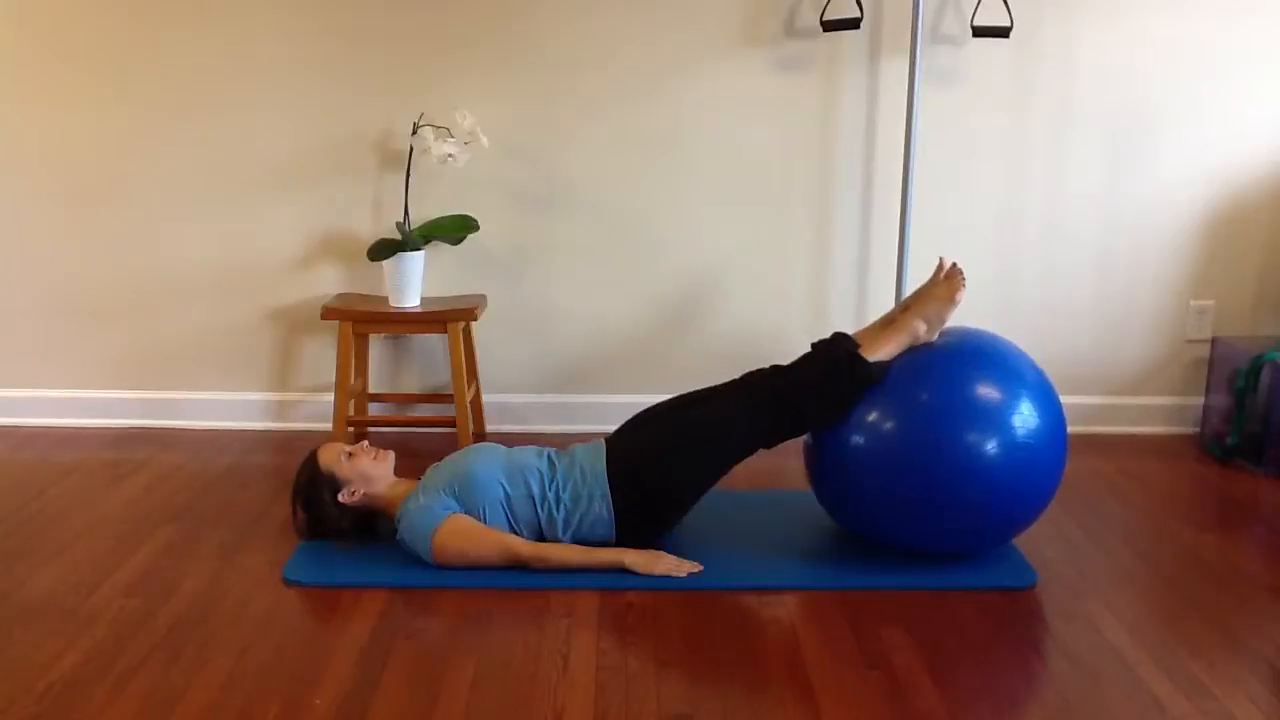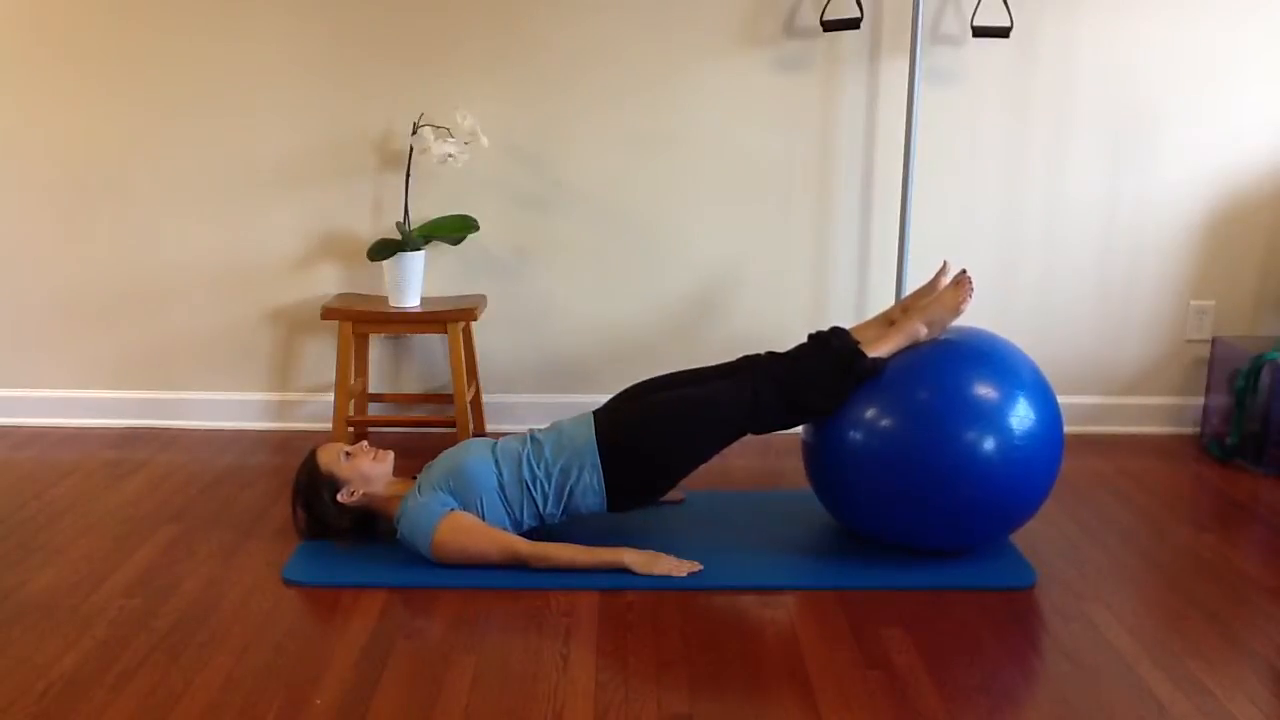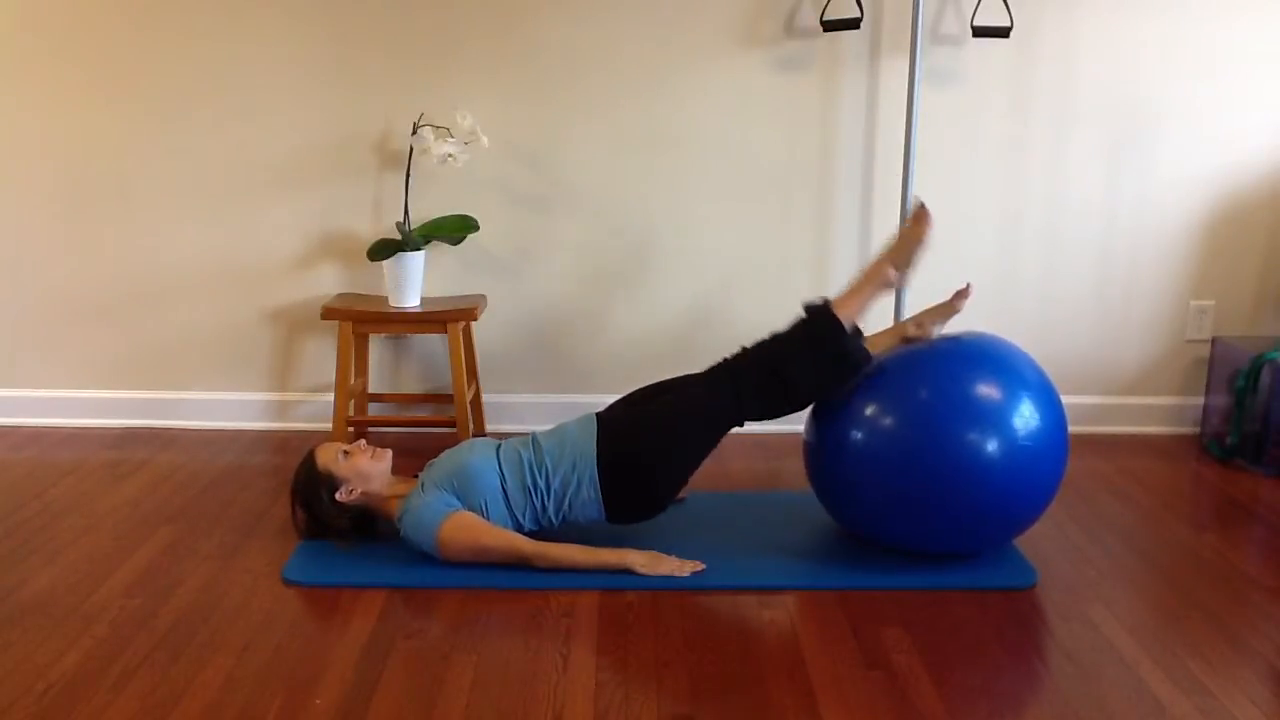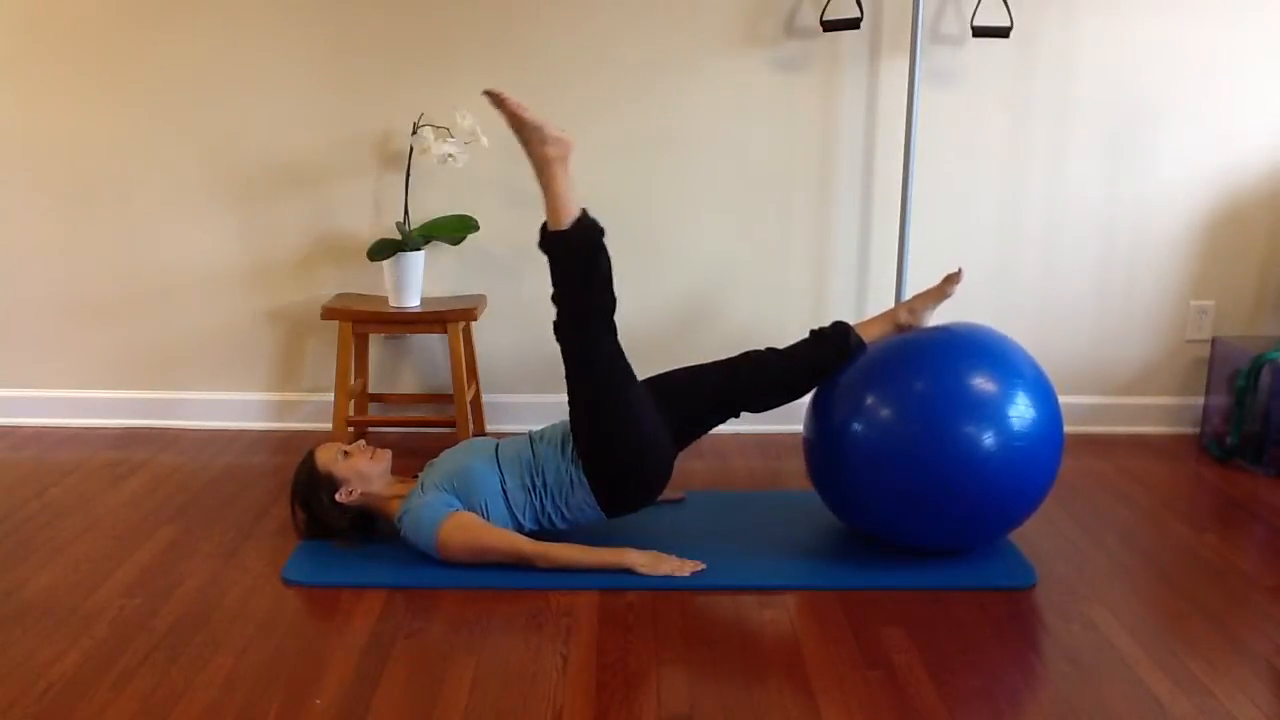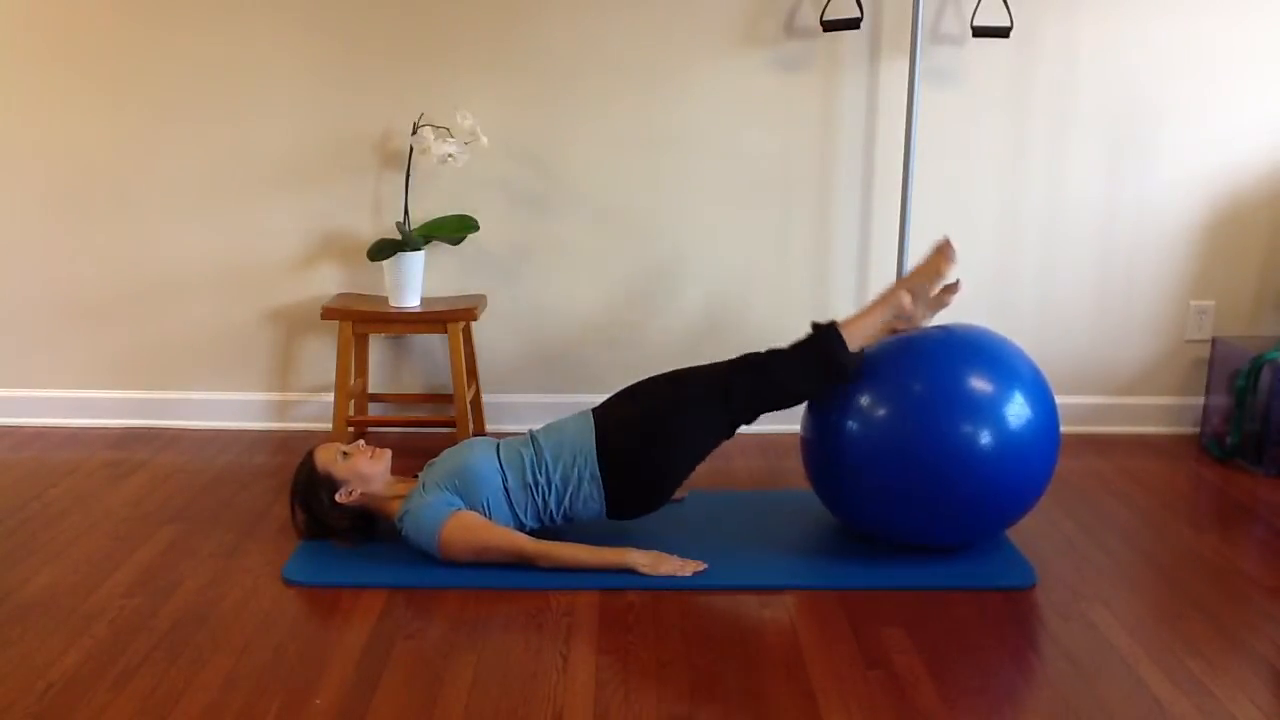
dt=1s
person 1, frame 1
left shoulder: (428, 488)
right shoulder: (417, 525)
right elbow: (524, 554)
right wrist: (628, 557)
left hip: (604, 461)
right hip: (617, 502)
left knee: (754, 391)
right knee: (761, 411)
left ankle: (894, 329)
right ankle: (904, 335)
person 1, frame 2
left shoulder: (427, 484)
right shoulder: (418, 525)
right elbow: (524, 553)
right wrist: (628, 557)
left hip: (600, 435)
right hip: (607, 467)
left knee: (756, 373)
right knee: (756, 399)
left ankle: (896, 323)
right ankle: (908, 332)
person 1, frame 3
left shoulder: (429, 481)
right shoulder: (417, 521)
right elbow: (524, 551)
left wrist: (661, 473)
right wrist: (628, 560)
left hip: (604, 438)
right hip: (618, 477)
left knee: (747, 386)
right knee: (737, 385)
left ankle: (897, 333)
right ankle: (877, 278)
person 1, frame 4
left shoulder: (425, 484)
right shoulder: (418, 522)
right elbow: (526, 552)
right wrist: (630, 558)
left hip: (598, 458)
right hip: (609, 478)
left knee: (744, 379)
right knee: (585, 330)
left ankle: (891, 324)
person 1, frame 5
left shoulder: (426, 481)
right shoulder: (419, 521)
right elbow: (527, 550)
left wrist: (652, 478)
right wrist: (631, 557)
left hip: (598, 434)
right hip: (613, 475)
left knee: (746, 383)
right knee: (744, 388)
left ankle: (888, 326)
right ankle: (893, 304)
